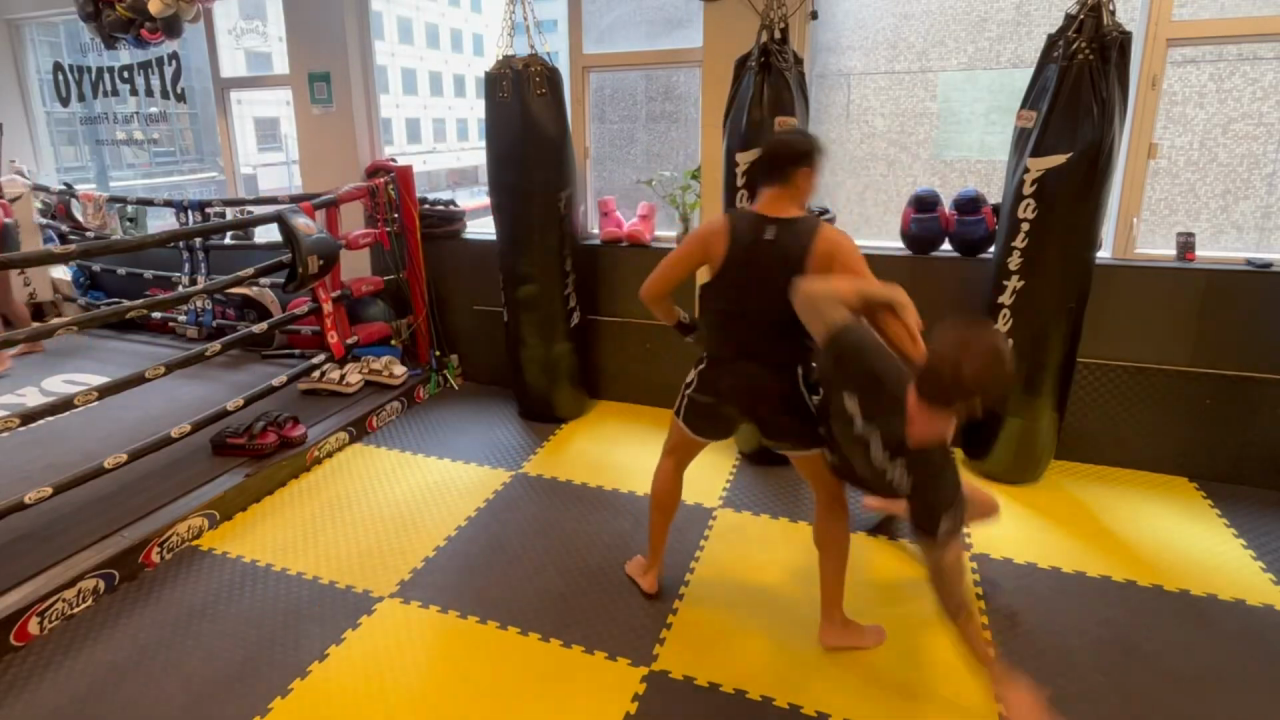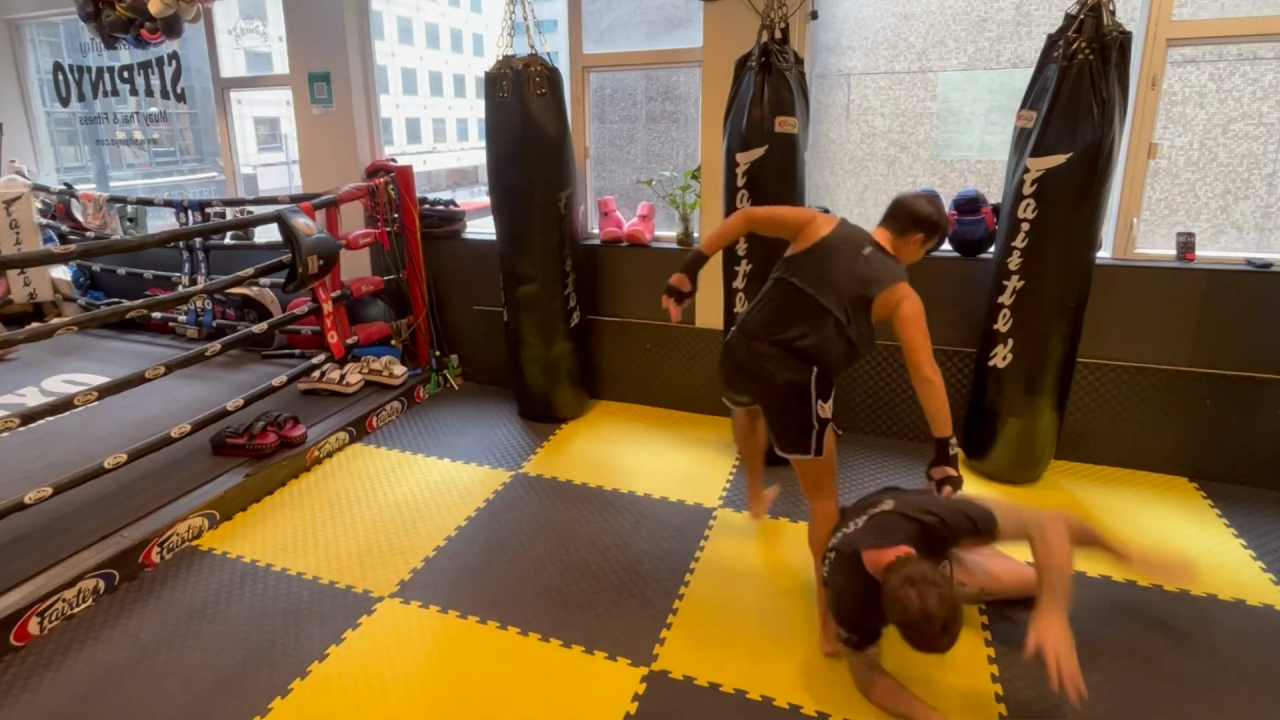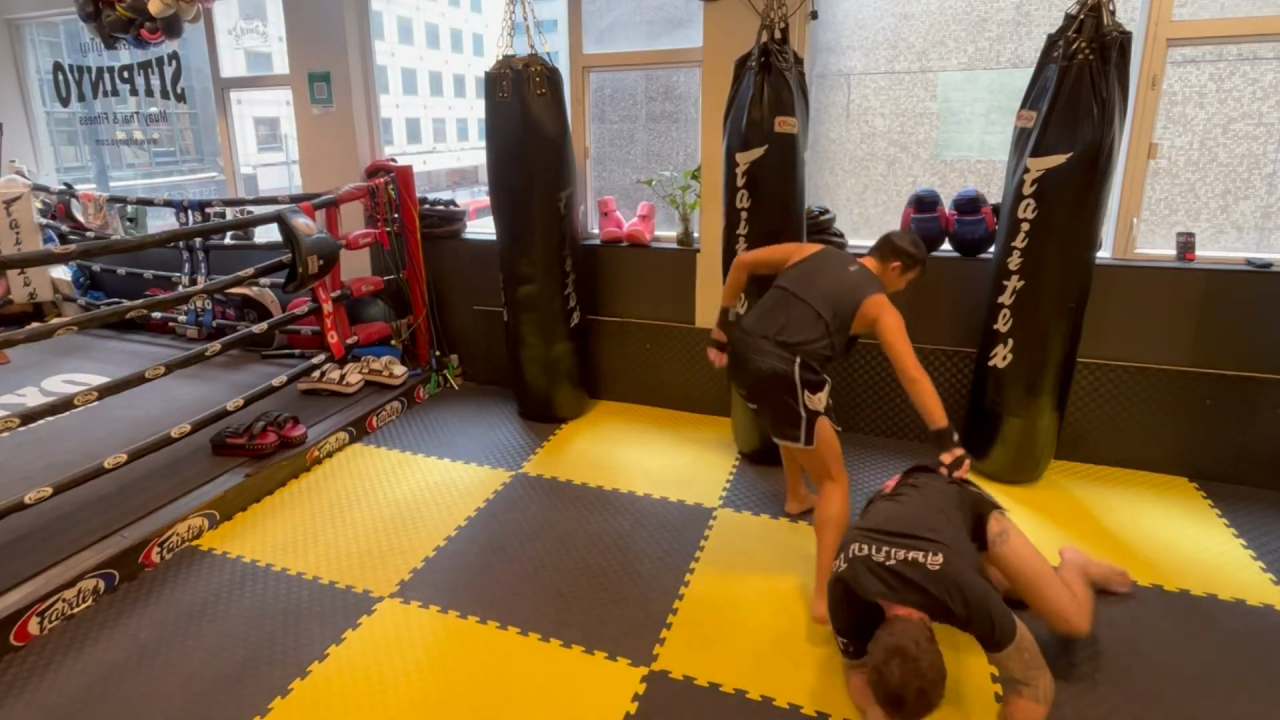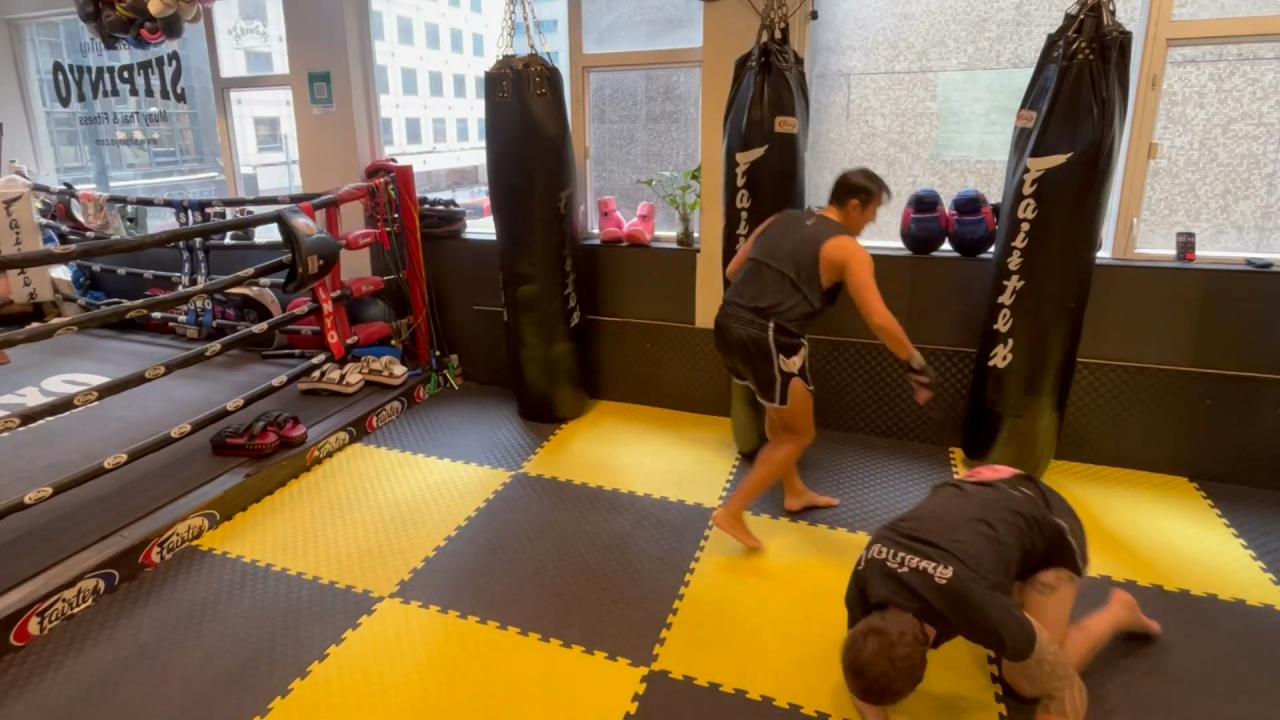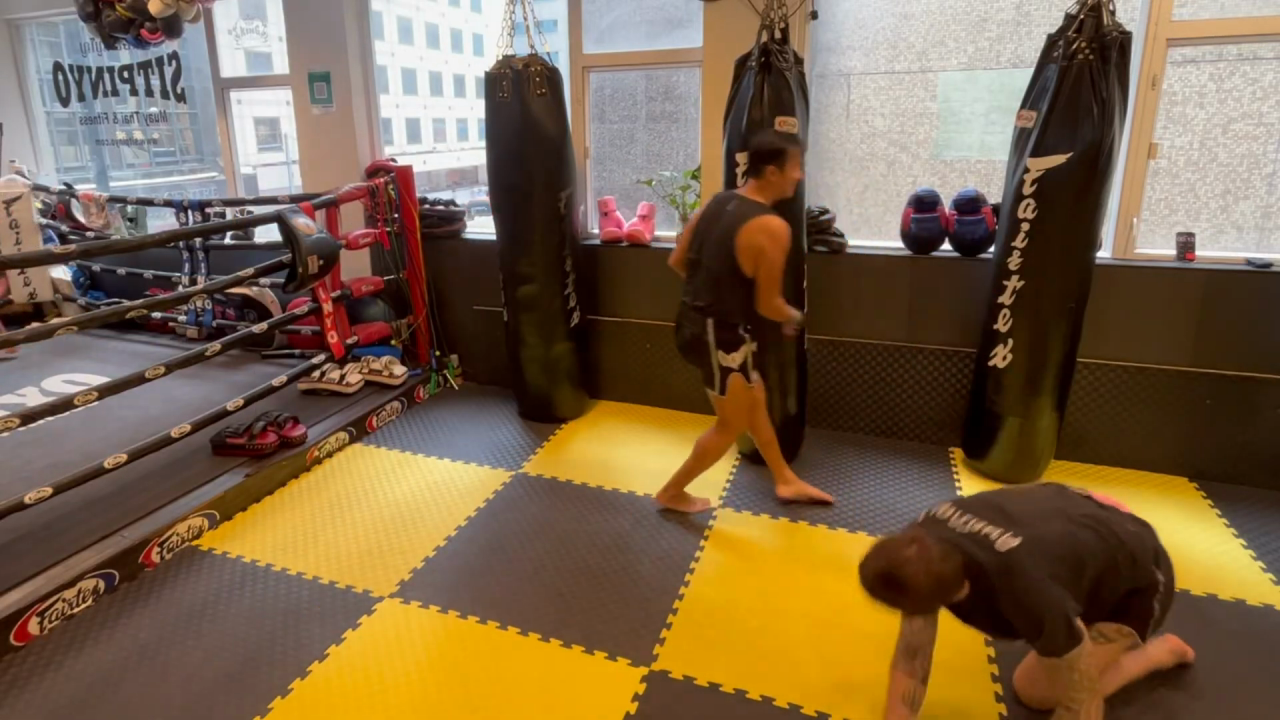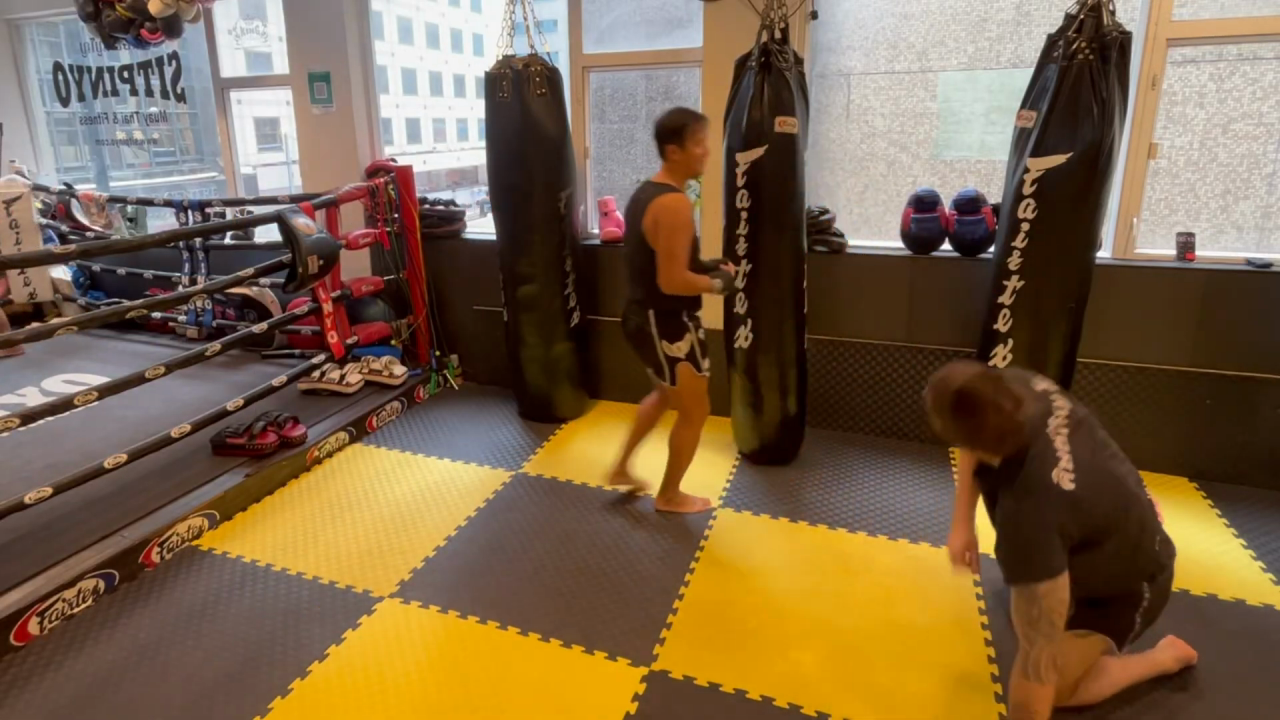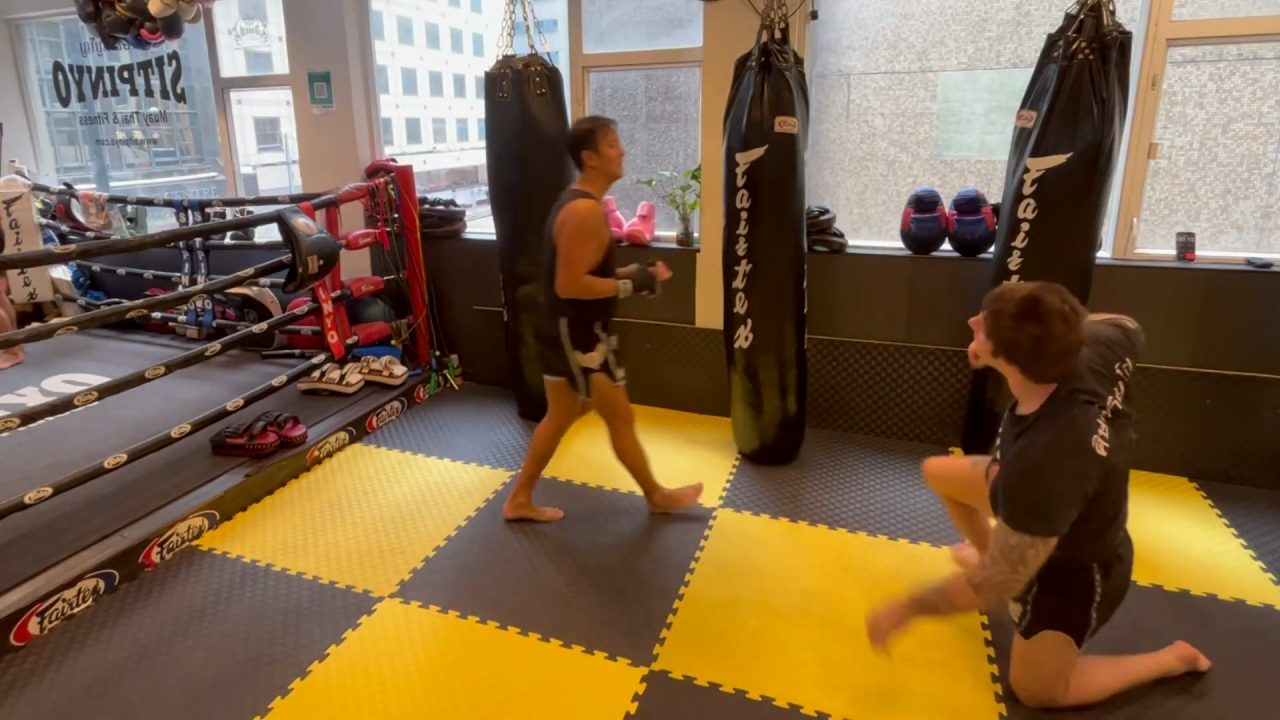
dt=0.3s
person 1, frame 1
left shoulder: (716, 233)
right shoulder: (828, 242)
left elbow: (651, 293)
right elbow: (886, 315)
left wrist: (682, 322)
left hip: (718, 377)
right hip: (784, 384)
left knee: (672, 459)
right knee: (830, 494)
left ankle: (650, 566)
right ankle: (834, 622)
person 1, frame 2
left shoulder: (824, 227)
right shoulder: (899, 296)
left elbow: (747, 216)
right elbow: (927, 375)
left wrist: (688, 269)
right wrist: (945, 451)
left hip: (741, 355)
right hip: (799, 384)
left knee: (751, 407)
right knee: (823, 496)
left ankle: (756, 495)
right ankle: (831, 627)
person 1, frame 3
left shoulder: (813, 252)
right shoulder: (879, 306)
left elbow: (746, 261)
right elbow: (912, 374)
left wrist: (725, 324)
right wrist: (948, 441)
left hip: (743, 356)
right hip: (785, 372)
left knee: (790, 417)
right knee: (834, 482)
left ankle: (796, 495)
right ankle: (827, 597)
person 1, frame 4
left shoulder: (780, 221)
right shoulder: (846, 249)
left elbow: (733, 272)
right elbow: (879, 320)
right wrist: (919, 367)
left hip: (731, 326)
right hip: (767, 340)
left knee: (782, 413)
right knee: (798, 433)
left ankle: (794, 493)
right ankle: (734, 510)
person 1, frame 5
left shoulder: (715, 204)
right shoulder: (771, 228)
left elbow: (677, 261)
right elbow: (767, 305)
right wrist: (794, 317)
left hip: (694, 320)
right hip: (721, 334)
left knee: (753, 402)
right knee: (731, 425)
left ankle: (786, 480)
right ankle: (673, 491)
person 1, frame 6
left shoulder: (645, 193)
right shoulder: (674, 205)
right elbow: (673, 280)
left wrist: (705, 266)
right wrist: (719, 283)
left hip: (644, 315)
right hip: (665, 321)
left knee: (667, 395)
right knee: (694, 411)
left ankle: (621, 467)
right ankle: (669, 495)
person 1, frame 7
left shoulder: (576, 203)
right shoulder: (584, 212)
right elbow: (569, 284)
left wrist: (634, 271)
right wrist: (630, 285)
left hip: (565, 328)
right hip: (577, 332)
left knee: (560, 415)
right knee: (620, 419)
left ankle: (520, 499)
right ankle: (657, 496)
person 2, frame 1
left shoulder: (861, 354)
right shoulder: (937, 489)
left elbow: (807, 292)
right elbow: (951, 597)
left wrist: (885, 295)
right wrist: (1002, 678)
right knee: (983, 506)
person 2, frame 2
left shoulder: (931, 517)
right shoulder: (851, 595)
left elbow: (1049, 524)
right elbow: (866, 673)
left wrist: (1051, 616)
left ankle: (1124, 551)
person 2, frame 3
left shoulder: (970, 598)
right shoulder: (847, 593)
left elbow: (1035, 681)
right elbow: (857, 670)
left knee: (1072, 619)
left ankle: (1074, 566)
person 2, frame 4
left shoulder: (977, 607)
right shoulder: (865, 586)
left elbow: (1068, 692)
right elbow: (864, 675)
left hip: (1043, 519)
left knee: (1026, 681)
left ankle: (1117, 614)
person 2, frame 5
left shoulder: (1030, 597)
right shoulder: (921, 546)
right elbow: (908, 659)
left hip: (1137, 580)
left knee: (1033, 688)
left ankle: (1160, 651)
person 2, frame 6
left shoulder: (1029, 516)
right shoulder: (1025, 390)
left elbow: (1039, 659)
right wrist: (963, 521)
left hip: (1121, 588)
left ankle: (1163, 658)
person 2, frame 7
left shoulder: (1042, 465)
right shoulder: (1102, 350)
left elbow: (993, 587)
right elbow: (1124, 326)
left wrist: (903, 611)
left hip: (1074, 570)
left knee: (1034, 688)
right knee: (935, 471)
left ankle: (1171, 659)
right ankle: (983, 550)
